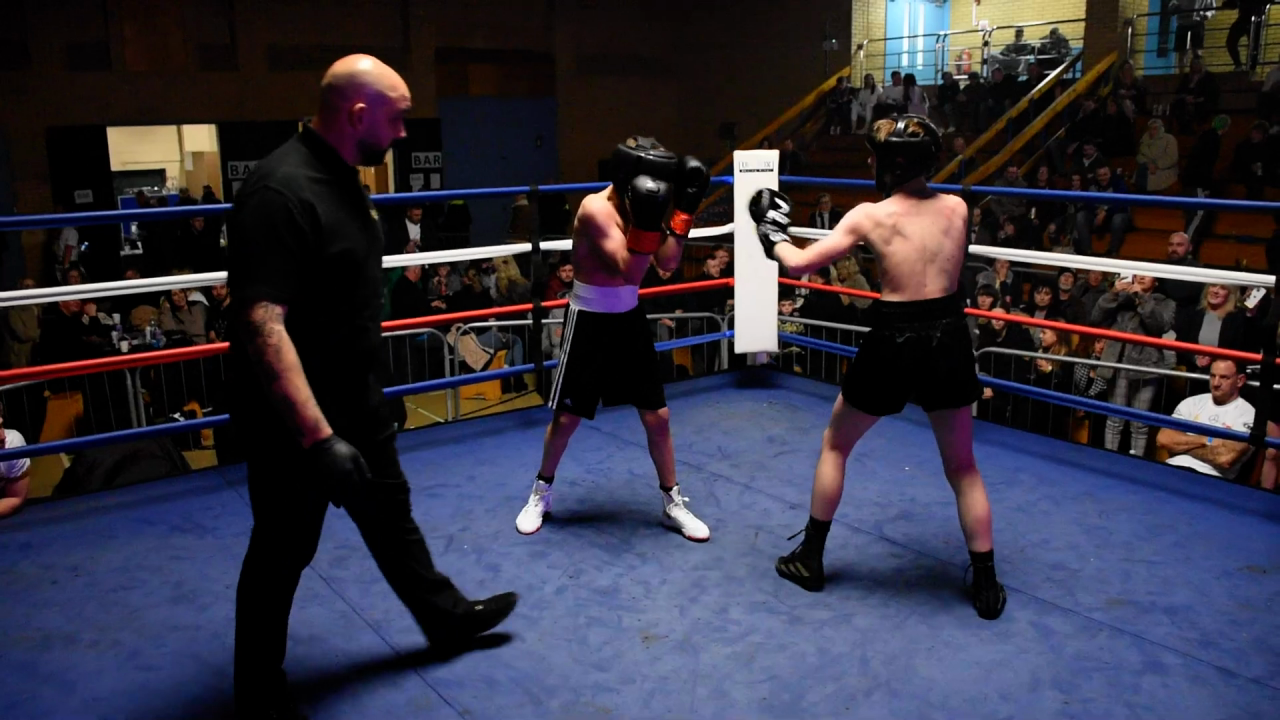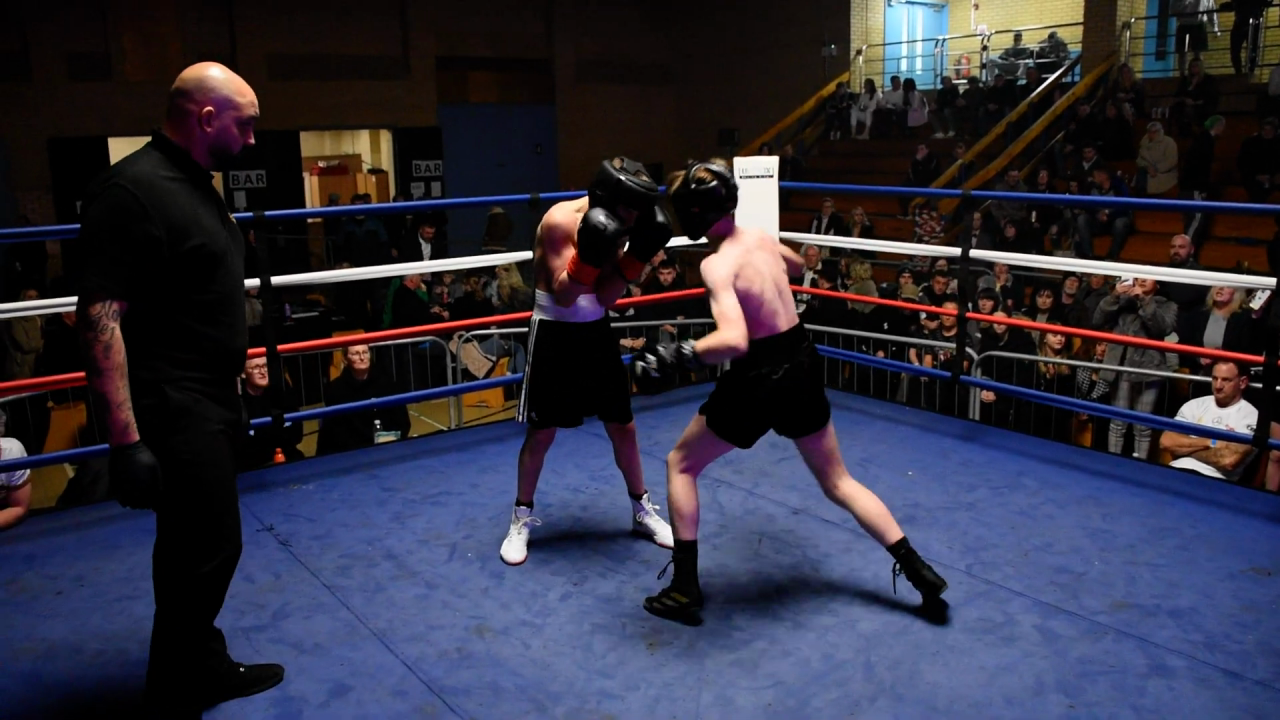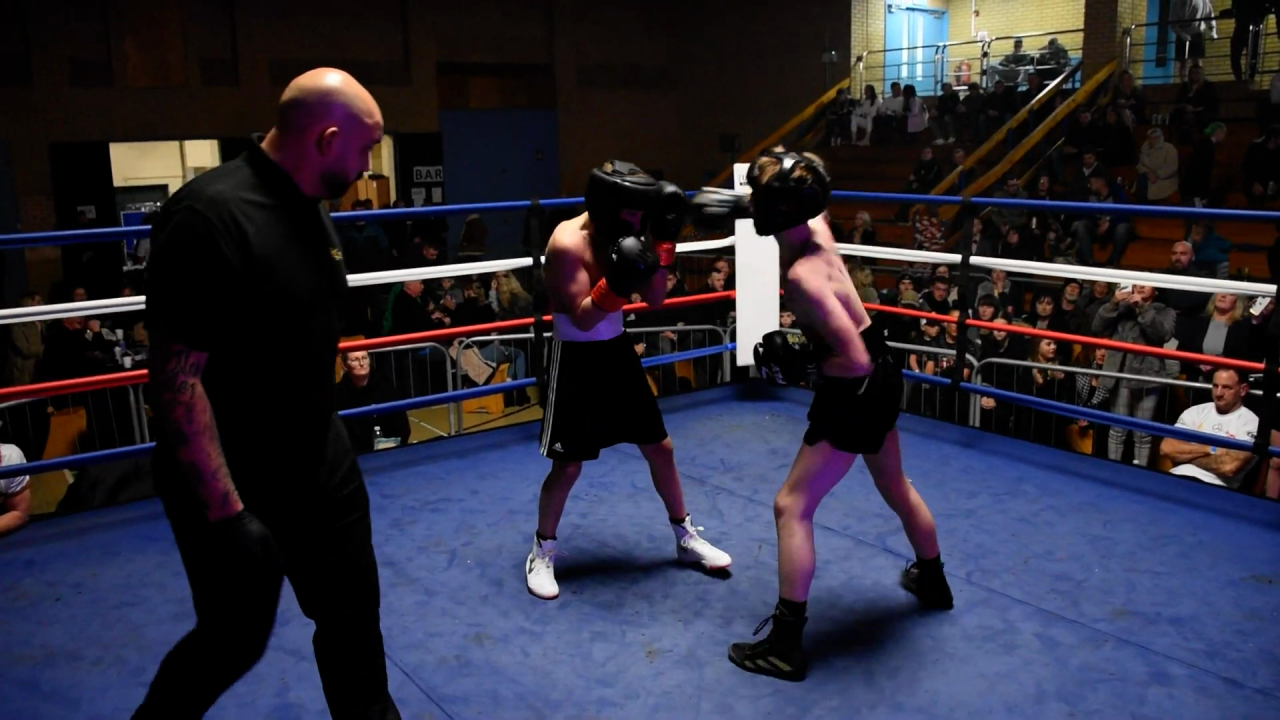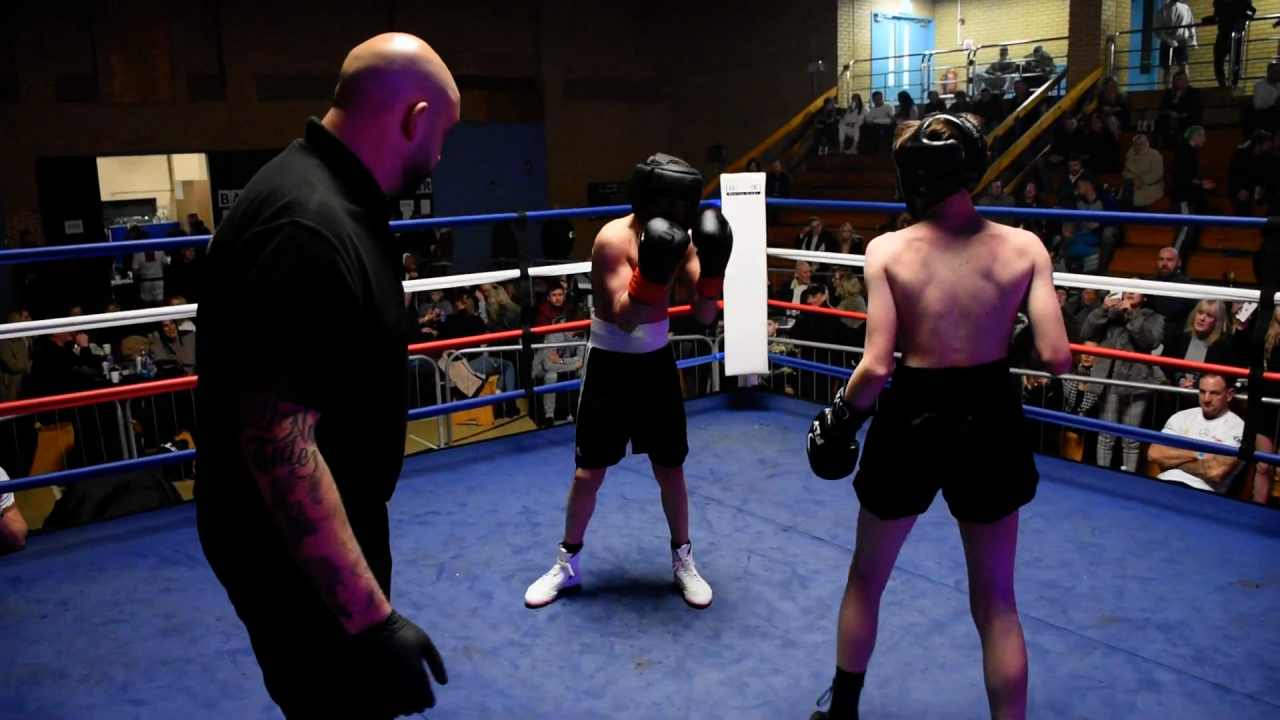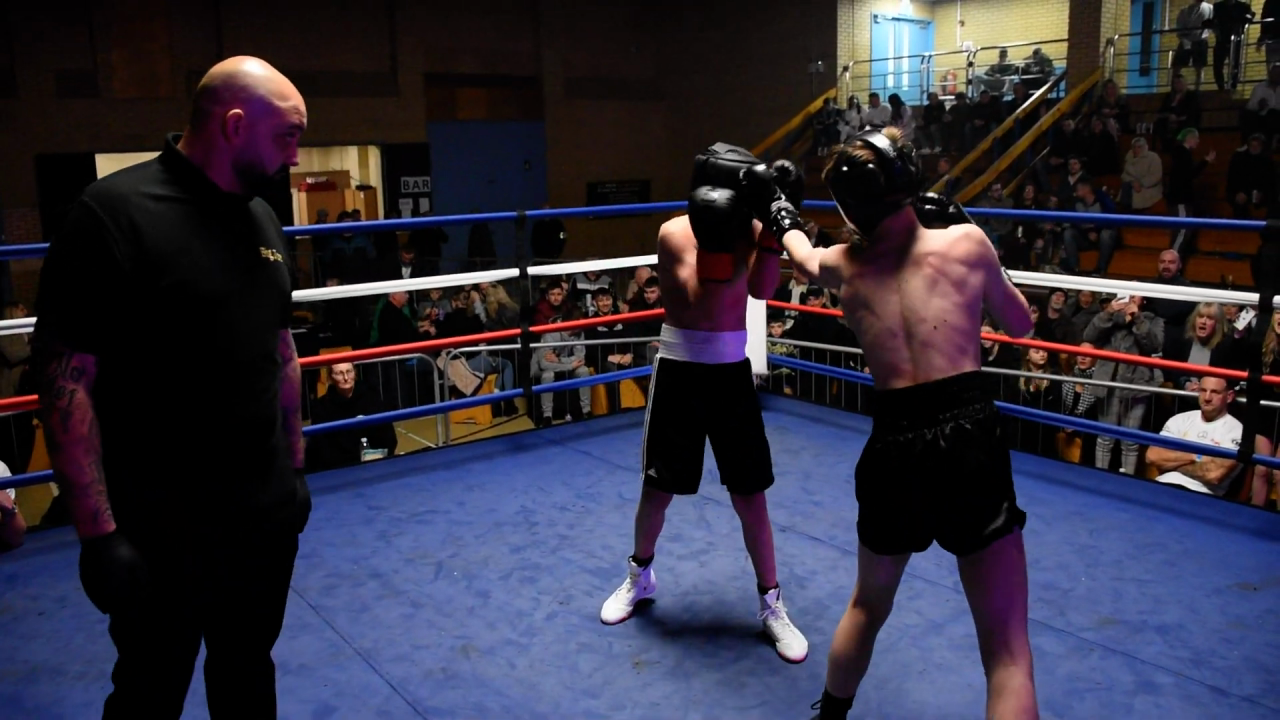
dt=1s
person 1, frame 1
left shoulder: (341, 177)
right shoulder: (281, 190)
right elbow: (263, 323)
right wrist: (319, 436)
left hip: (351, 393)
right hip: (290, 411)
left knee: (388, 508)
right knee: (284, 546)
left ankle: (444, 614)
person 1, frame 2
left shoulder: (197, 185)
right shoulder: (132, 189)
right elbow: (100, 319)
left wrist: (234, 399)
right wrist: (125, 438)
left hip: (208, 401)
right hip: (171, 409)
left knee: (190, 544)
right knee: (210, 550)
person 1, frame 3
left shoulder: (310, 212)
right shoulder: (209, 216)
right elbow: (177, 376)
right wrist: (227, 510)
left hip: (319, 459)
right hip: (232, 478)
left knee: (352, 611)
right knee: (235, 639)
person 1, frame 4
left shoulder: (330, 200)
right shoulder: (305, 227)
right elbow: (277, 444)
right wrist: (373, 620)
left hip: (329, 525)
right hip: (295, 544)
person 1, frame 5
left shoulder: (262, 218)
right shoulder: (113, 214)
right elbow: (66, 382)
left wrist: (295, 467)
right wrist: (99, 532)
left hip: (264, 501)
right hip: (162, 514)
person 2, frame 1
left shoulder: (869, 216)
right shoulder: (956, 208)
left elbow: (802, 264)
left wrist: (771, 227)
left hip: (893, 342)
right hip: (948, 339)
left knee: (835, 445)
right knee: (963, 468)
left ankle: (810, 558)
right ankle: (985, 584)
person 2, frame 2
left shoulder: (719, 265)
right shoulder: (761, 237)
left elbow: (734, 340)
right elbow: (796, 266)
left wrist: (674, 355)
left hip: (760, 378)
right hip: (800, 369)
left knee: (681, 464)
right knee: (838, 483)
left ankle: (685, 587)
right ankle: (918, 570)
person 2, frame 3
left shoulder: (802, 272)
right shoulder: (811, 226)
left elbow: (855, 363)
left wrist: (800, 363)
right wrist: (738, 204)
left hip: (854, 390)
right hip: (880, 376)
left knee: (792, 507)
right knee: (895, 485)
left ankle: (785, 642)
right ankle: (933, 582)
person 2, frame 4
left shoulder: (888, 252)
right shoulder: (1024, 249)
left elbow: (877, 367)
right elbow: (1056, 359)
left wrist: (837, 417)
right wrist: (997, 332)
left hip: (910, 425)
right hip: (990, 425)
left knee: (867, 576)
right knee: (994, 602)
person 2, frame 5
left shoulder: (844, 266)
right shoulder: (965, 243)
left elbow: (804, 256)
right elbow: (1021, 326)
left wrist: (781, 218)
left hip: (892, 451)
right hip: (970, 445)
left knee: (868, 604)
right knee: (1007, 650)
person 3, frame 1
left shoulder: (641, 206)
right shoulder: (595, 209)
left elbow: (667, 264)
right elbow: (630, 271)
left wrist: (684, 208)
right wrist: (647, 220)
left hip: (630, 319)
right hip: (590, 322)
left knee: (657, 416)
right knee: (567, 418)
left ankle: (673, 502)
right ankle: (541, 493)
person 3, frame 2
left shoulder: (609, 227)
right shoulder: (560, 220)
left elbow: (607, 298)
right elbow: (564, 294)
left wrist: (640, 251)
right wrist: (591, 253)
left hip: (595, 331)
right hip: (554, 333)
left knee: (623, 428)
right knee: (541, 433)
left ankle: (643, 510)
right ankle: (522, 519)
person 3, frame 3
left shoulder: (620, 236)
right shoulder: (568, 242)
left elbow: (655, 299)
right elbow: (583, 317)
left wrist: (664, 239)
right wrist: (616, 283)
left hip: (616, 349)
right hip: (576, 357)
left knee: (660, 448)
right knee: (567, 466)
left ankle: (685, 536)
right ankle: (542, 552)
person 3, frame 4
left shoulder: (681, 241)
right shoulder: (613, 240)
left elbow: (704, 316)
right elbow: (626, 317)
left wrist: (713, 267)
right wrist: (652, 272)
left hip: (656, 362)
right hip: (609, 364)
left knee: (671, 472)
right knee: (589, 474)
left ankle: (683, 561)
right ankle: (567, 563)
person 3, frame 5
left shoulder: (750, 229)
right shoulder: (676, 233)
left elbow: (762, 291)
right elbow: (707, 311)
right wrist: (715, 243)
left hip: (732, 375)
right hip: (680, 376)
left knee: (751, 500)
right knee: (659, 491)
left ankle: (772, 606)
right ankle: (639, 577)
